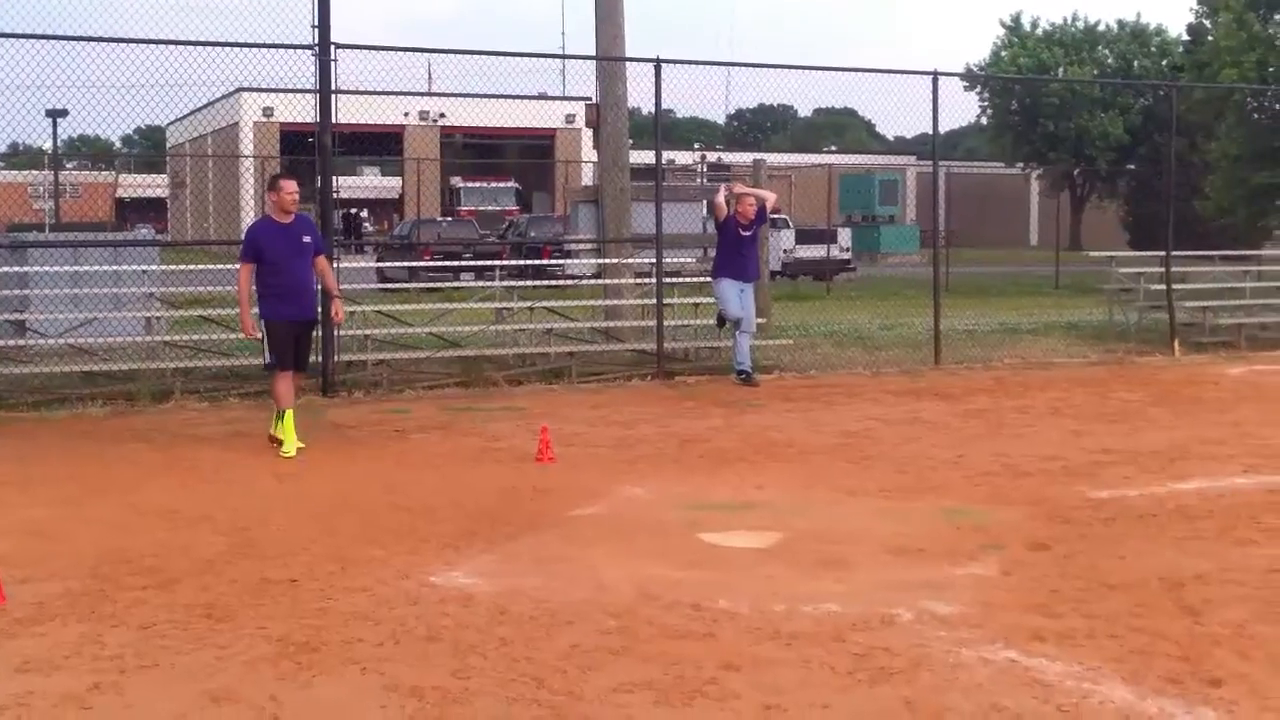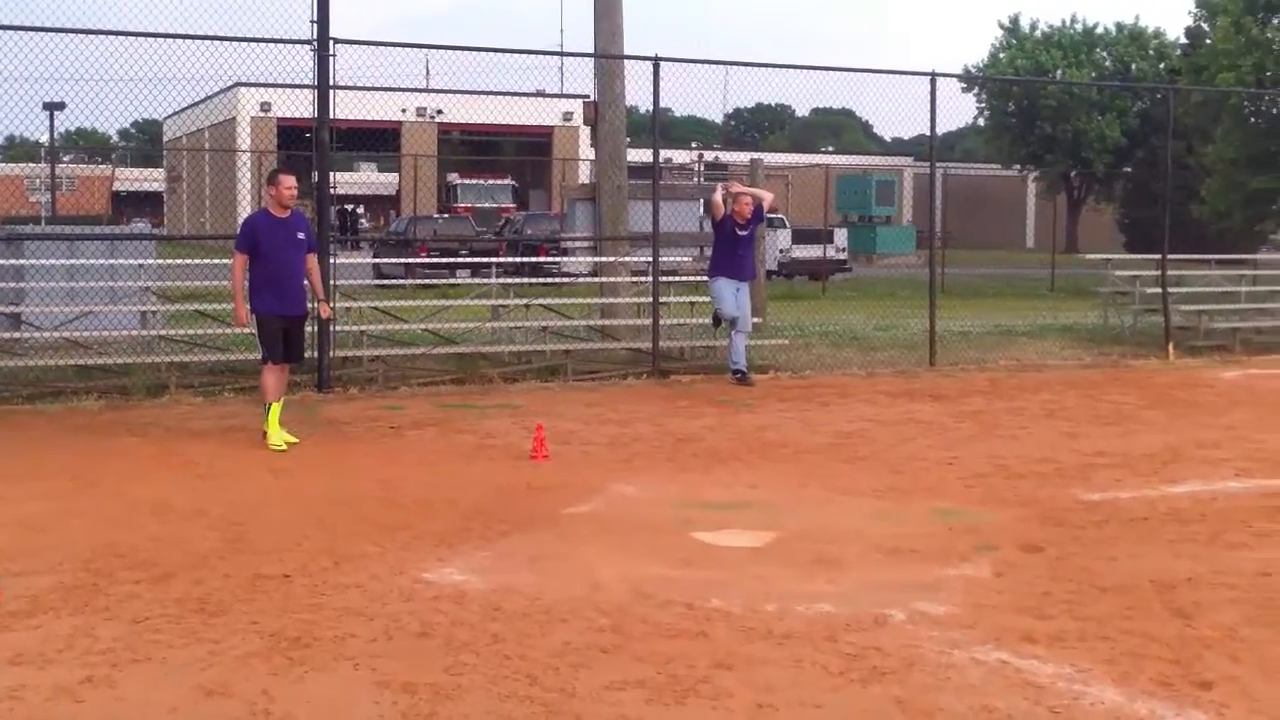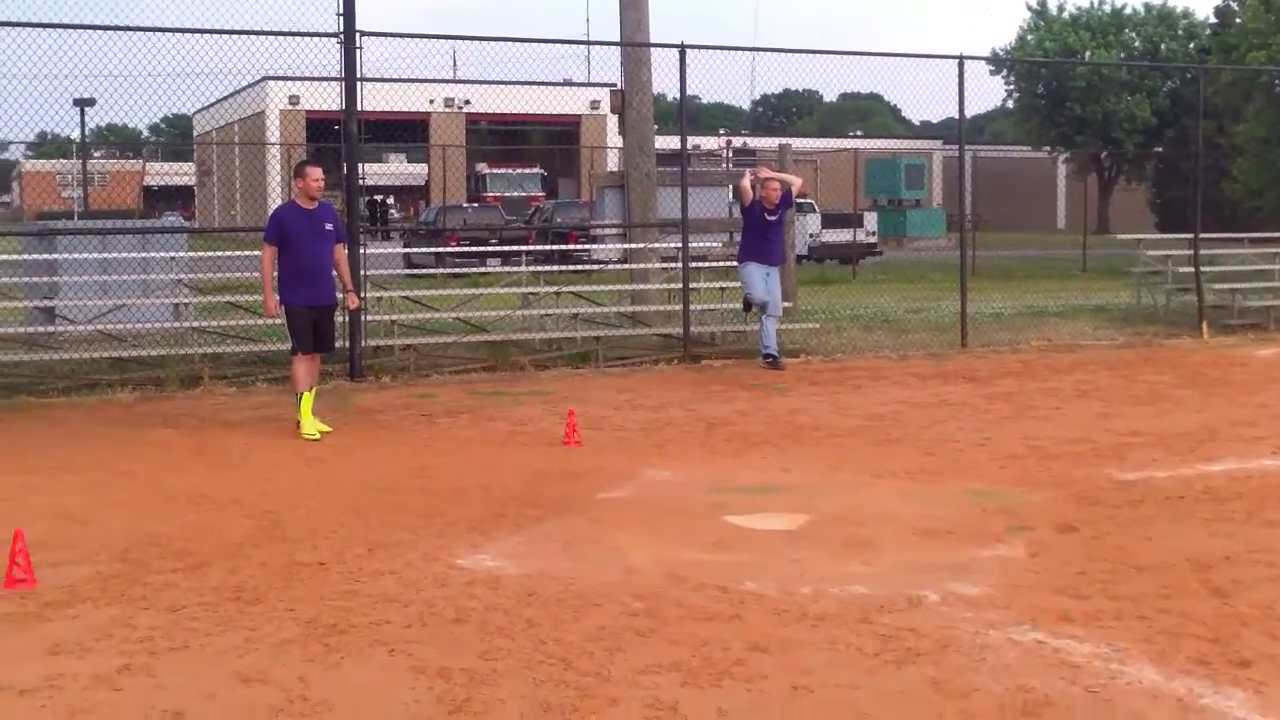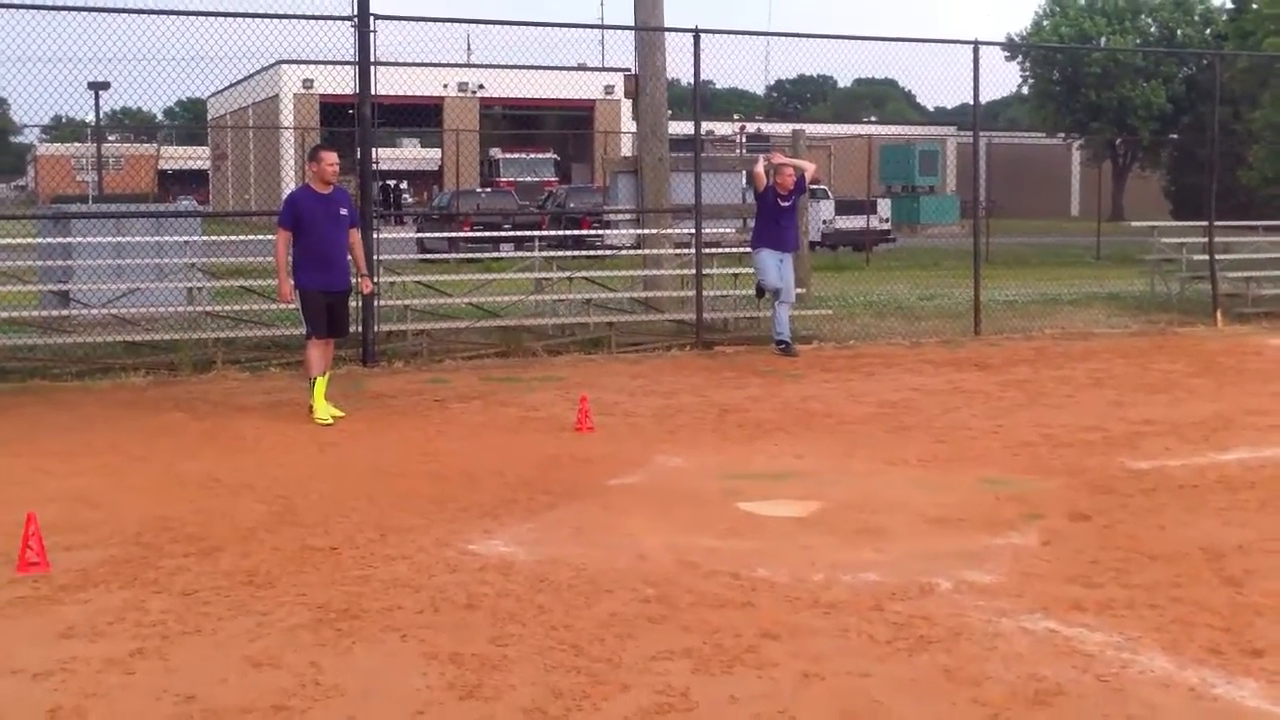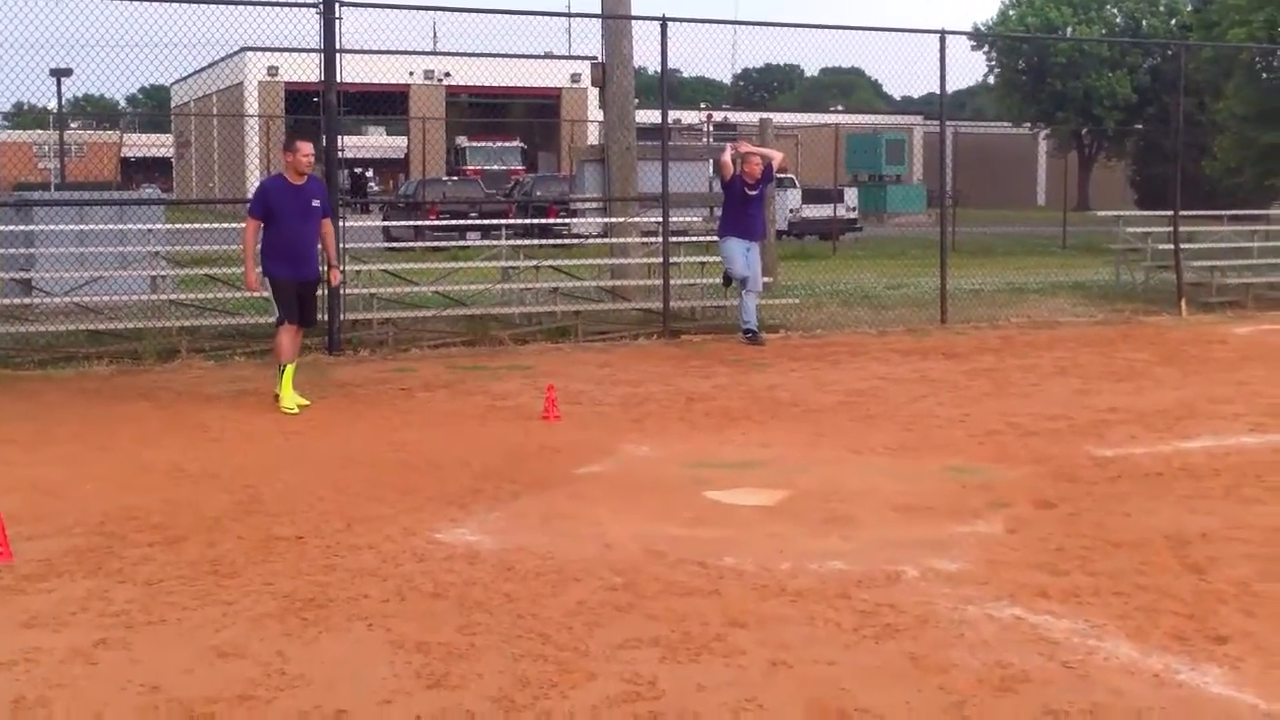
dt=1s
person 1, frame 1
left shoulder: (307, 225)
right shoulder: (258, 230)
left elbow: (321, 264)
right elbow: (245, 273)
left wrist: (335, 296)
right wrist: (245, 314)
left hip: (306, 314)
right hip: (275, 315)
left knee: (296, 372)
right knee: (283, 371)
left ankle: (277, 427)
right ankle: (289, 433)
person 1, frame 2
left shoulder: (302, 222)
right shoulder: (254, 223)
left elbow: (311, 263)
right elbow: (239, 264)
left wrist: (321, 299)
right wrist: (239, 303)
left hip: (296, 308)
right hip: (267, 309)
left knee: (285, 364)
right knee: (272, 363)
left ankle: (274, 422)
right ankle: (271, 427)
person 1, frame 3
left shoulder: (330, 213)
right shoulder: (283, 214)
left elbow: (339, 254)
right elbow: (268, 256)
left wrist: (349, 289)
right wrist: (268, 295)
left hip: (325, 299)
right hip: (296, 300)
left knee: (316, 354)
right knee: (302, 354)
left ankle: (308, 412)
right ankle: (303, 416)
person 1, frame 4
left shoulder: (344, 198)
right shoulder: (297, 199)
left elbow: (353, 238)
right elbow: (282, 240)
left wrist: (363, 273)
right wrist: (283, 279)
left hip: (340, 284)
right hip: (310, 285)
left knee: (330, 339)
right knee: (316, 338)
left ankle: (321, 397)
right ankle: (316, 401)
person 1, frame 5
left shoulder: (318, 187)
right shoulder: (269, 188)
left elbow: (326, 228)
right elbow: (251, 228)
left wrist: (333, 264)
right wrist: (249, 267)
left hip: (309, 272)
right hip: (279, 271)
left knee: (299, 327)
right knee: (288, 324)
left ankle: (285, 387)
right ankle: (285, 389)
person 2, frame 1
left shoulder: (755, 222)
right shoulder: (728, 222)
left elbow: (772, 197)
right elbow: (718, 202)
left wrist: (745, 190)
right wrist: (722, 191)
left hip: (747, 282)
right hip: (725, 279)
left knee: (746, 327)
right knee: (735, 314)
left ankle: (743, 370)
right ankle: (724, 314)
person 2, frame 2
left shoulder: (752, 220)
right shoulder: (724, 221)
left elbow: (769, 197)
right elbow: (716, 201)
left wrist: (742, 189)
right wrist: (720, 190)
left hip: (743, 281)
right hip: (721, 278)
left knee: (742, 327)
right knee: (730, 313)
left ankle: (738, 370)
right ankle: (719, 313)
person 2, frame 3
left shoulder: (781, 205)
right shoulder: (753, 207)
left elbow: (798, 182)
right elbow: (744, 186)
left wrist: (771, 174)
right wrist: (748, 175)
left hip: (773, 266)
right hip: (751, 263)
left knee: (773, 311)
right knee: (760, 298)
left ankle: (769, 354)
right ankle: (750, 298)
person 2, frame 4
left shoulder: (795, 191)
right shoulder: (766, 193)
left elbow: (811, 168)
right elbow: (757, 172)
left wrist: (785, 160)
right wrist: (762, 160)
left hip: (786, 252)
right hip: (764, 249)
left knee: (786, 297)
right knee: (773, 284)
left ankle: (782, 340)
right ankle: (763, 284)
person 2, frame 5
left shoulder: (762, 180)
right shoulder: (734, 182)
left elbow: (778, 156)
right elbow: (724, 161)
left wrist: (751, 149)
right wrist: (728, 149)
left hip: (753, 241)
right hip: (731, 238)
left knee: (753, 286)
right knee: (740, 273)
left ankle: (749, 329)
right ankle: (730, 273)
